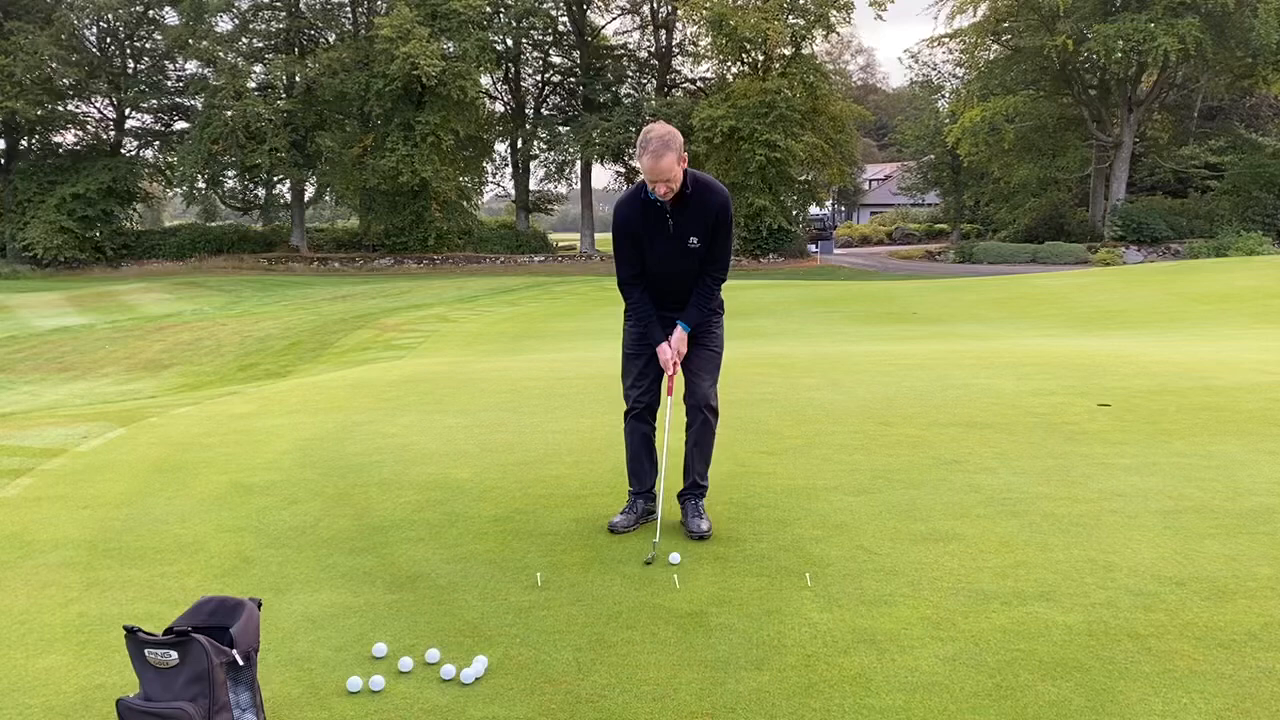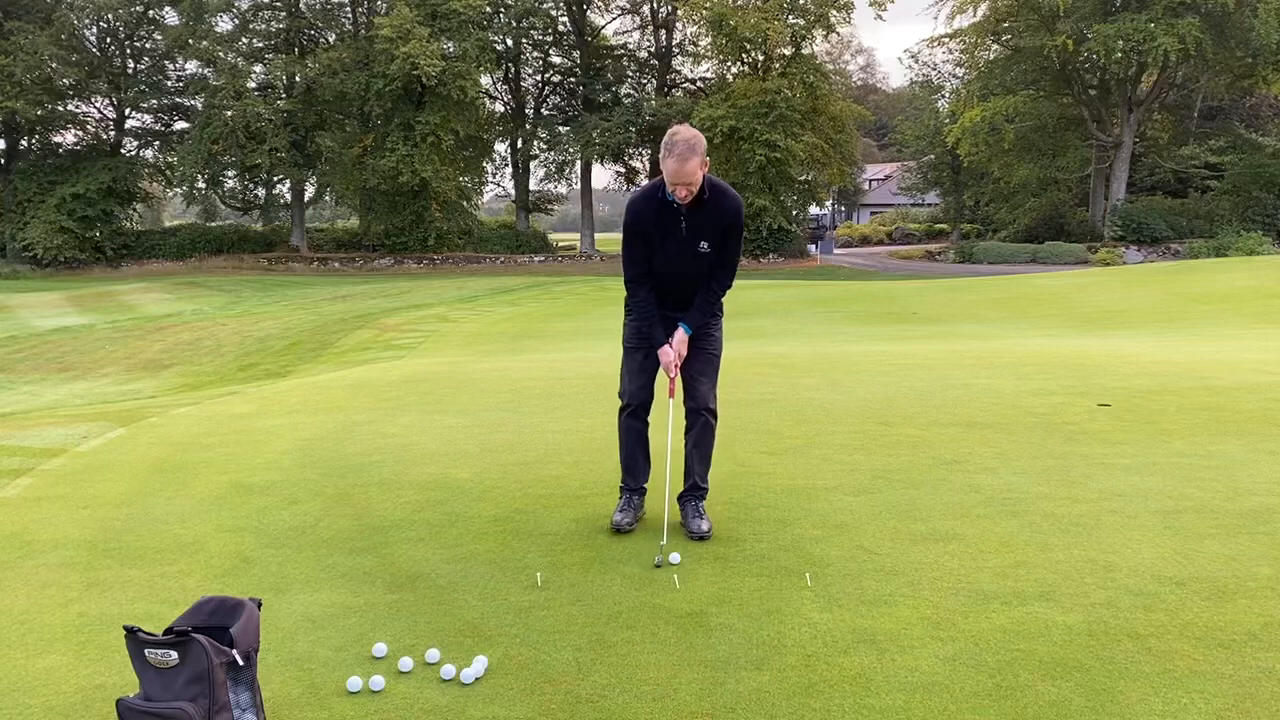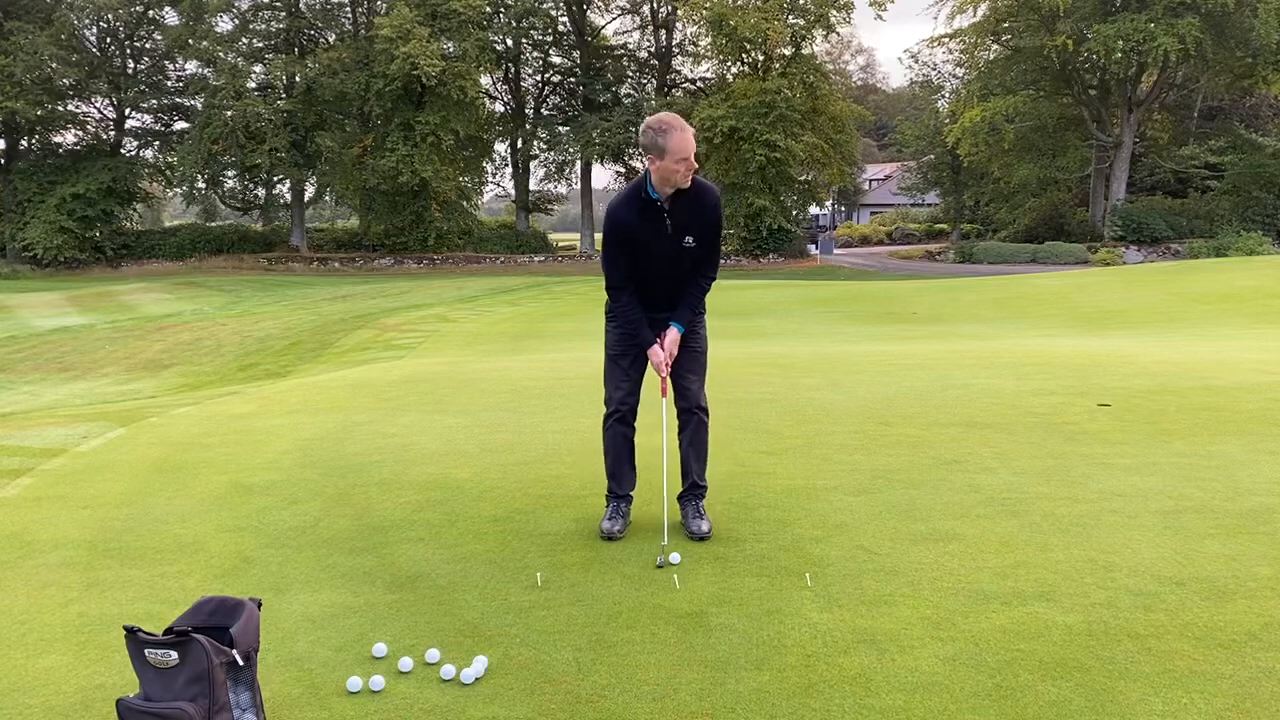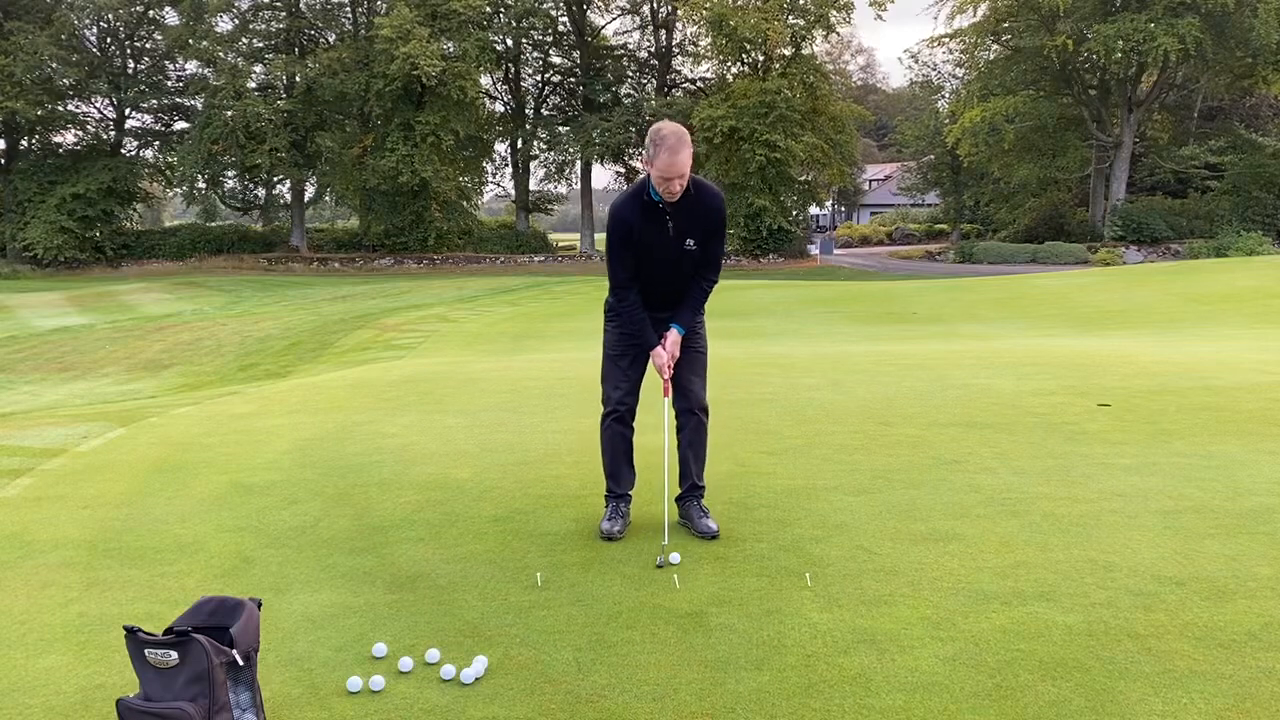
dt=0.4s
person 1, frame 1
left shoulder: (714, 198)
right shoulder: (628, 208)
left elbow: (716, 272)
right elbow: (630, 282)
left wrist: (685, 327)
right wrist: (657, 339)
left hip: (701, 317)
right hip: (646, 317)
left knee: (702, 404)
right knee: (639, 405)
left ankle: (693, 499)
right ankle: (642, 498)
person 1, frame 2
left shoulder: (728, 205)
right shoulder: (641, 205)
left elbow: (723, 276)
right elbow: (637, 281)
left wrist: (687, 329)
right wrist: (659, 341)
left hip: (701, 318)
right hip: (647, 315)
left knee: (701, 408)
right knee: (634, 401)
left ankle: (693, 500)
right ankle: (632, 493)
person 1, frame 3
left shoulder: (707, 200)
right shoulder: (622, 211)
left elbow: (705, 271)
right elbow: (618, 287)
left wrist: (678, 326)
right wrist: (648, 343)
left hip: (685, 317)
right hip: (630, 318)
left knee: (693, 406)
right knee: (620, 407)
left ankle: (693, 501)
right ankle: (618, 501)
person 1, frame 4
left shoulder: (711, 202)
right shoulder: (625, 209)
left elbow: (707, 274)
right elbow: (623, 286)
left wrist: (678, 329)
right wrist: (651, 344)
left hip: (685, 318)
right hip: (629, 318)
left knee: (693, 407)
right knee: (618, 407)
left ankle: (691, 501)
right ankle: (618, 501)
